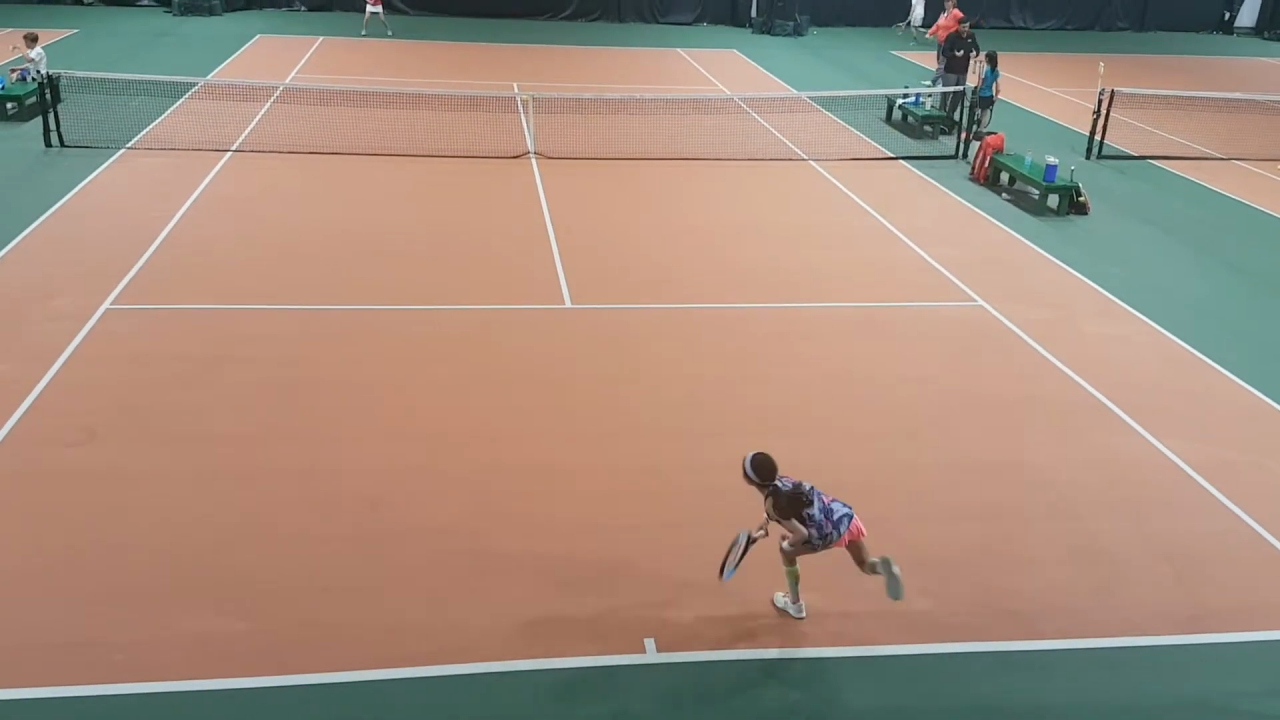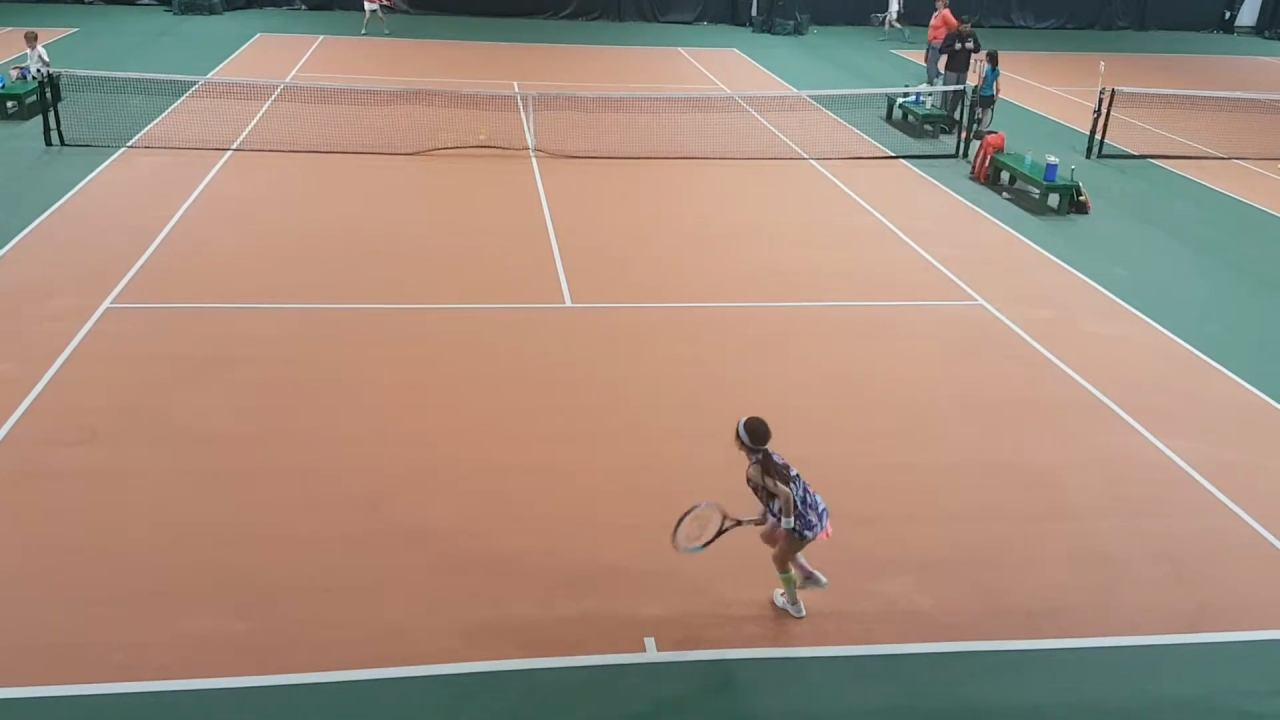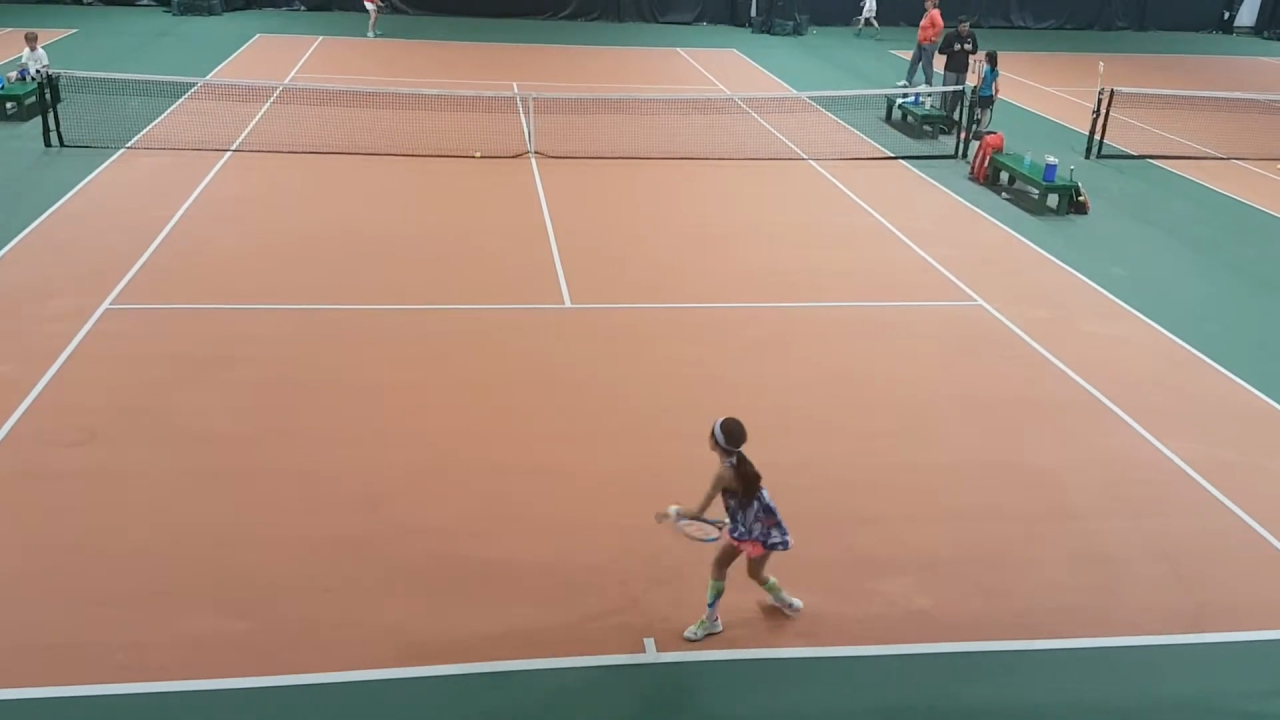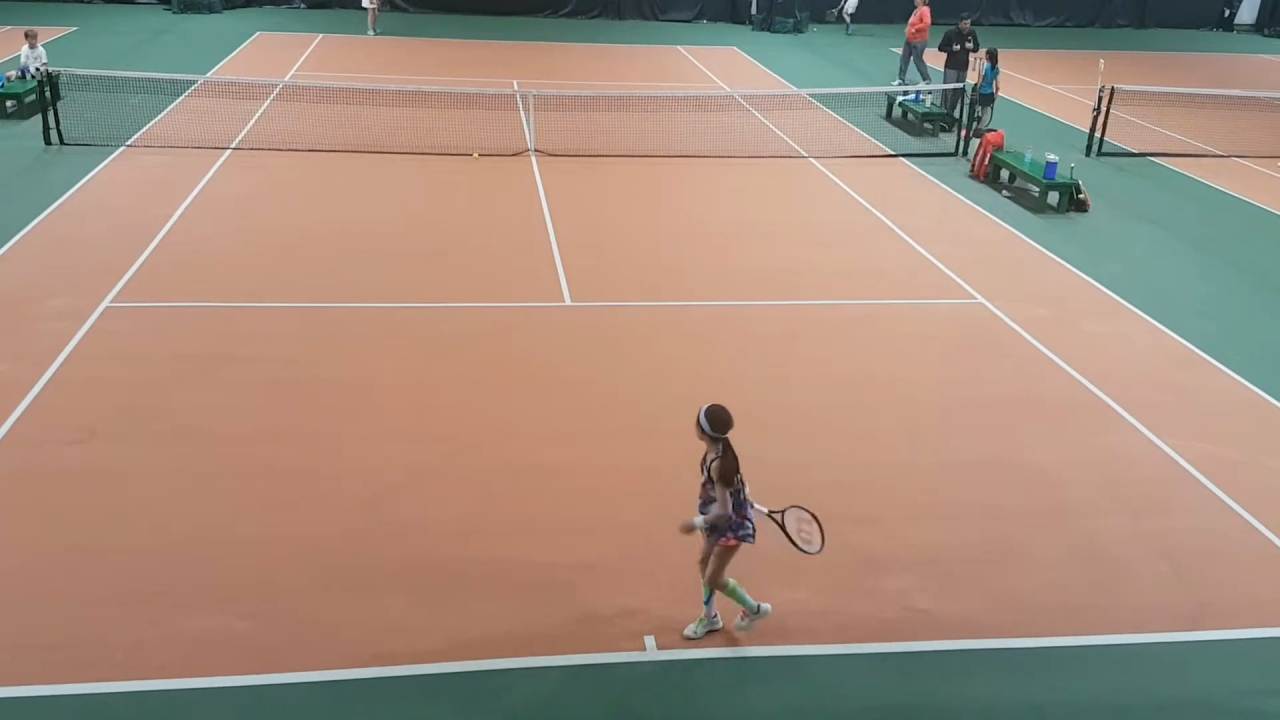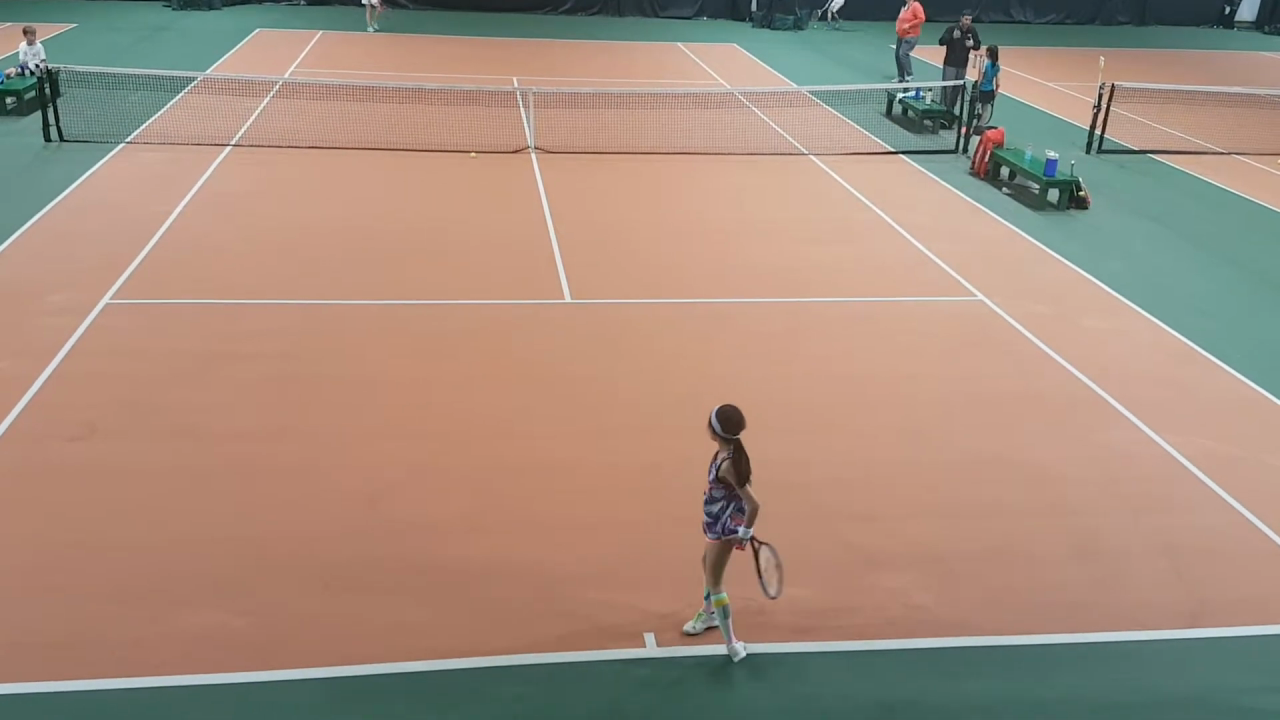
dt=0.3s
person 1, frame 1
left shoulder: (772, 503)
right shoulder: (783, 483)
left elbow: (800, 535)
left wrist: (785, 543)
right wrist: (765, 526)
left hip: (827, 533)
right hip: (845, 517)
left knee: (787, 551)
right knee: (865, 565)
left ankle: (794, 603)
right ankle: (882, 566)
person 1, frame 2
left shoulder: (755, 470)
right shoulder: (770, 456)
left elbow: (785, 494)
left wrist: (786, 525)
right wrist: (765, 512)
left hip: (804, 522)
right hip: (812, 510)
left knee: (779, 557)
right knee: (767, 536)
left ankle: (794, 604)
right ankle: (808, 575)
person 1, frame 3
left shoulder: (725, 472)
right shoulder: (737, 463)
left elbow: (700, 510)
left wrist: (672, 512)
left hip: (761, 531)
right hip: (746, 526)
left knee: (755, 573)
right knee: (719, 564)
left ankle: (788, 603)
right ankle: (711, 620)
person 1, frame 4
left shoulder: (717, 464)
right shoulder: (718, 452)
left elbow: (724, 511)
right elbow: (730, 490)
left wrist: (695, 523)
left hip: (731, 526)
right hip: (719, 522)
left knee: (713, 578)
right knee: (705, 563)
left ankle: (754, 609)
right ankle: (710, 616)
person 1, frame 5
left shoulder: (727, 465)
right shoulder: (735, 452)
left elbow: (754, 503)
right elbow: (745, 487)
left wrist: (745, 533)
left hip: (728, 527)
right hip: (721, 524)
left knee: (713, 581)
right knee: (708, 562)
left ankle: (733, 644)
right ankle: (709, 613)
